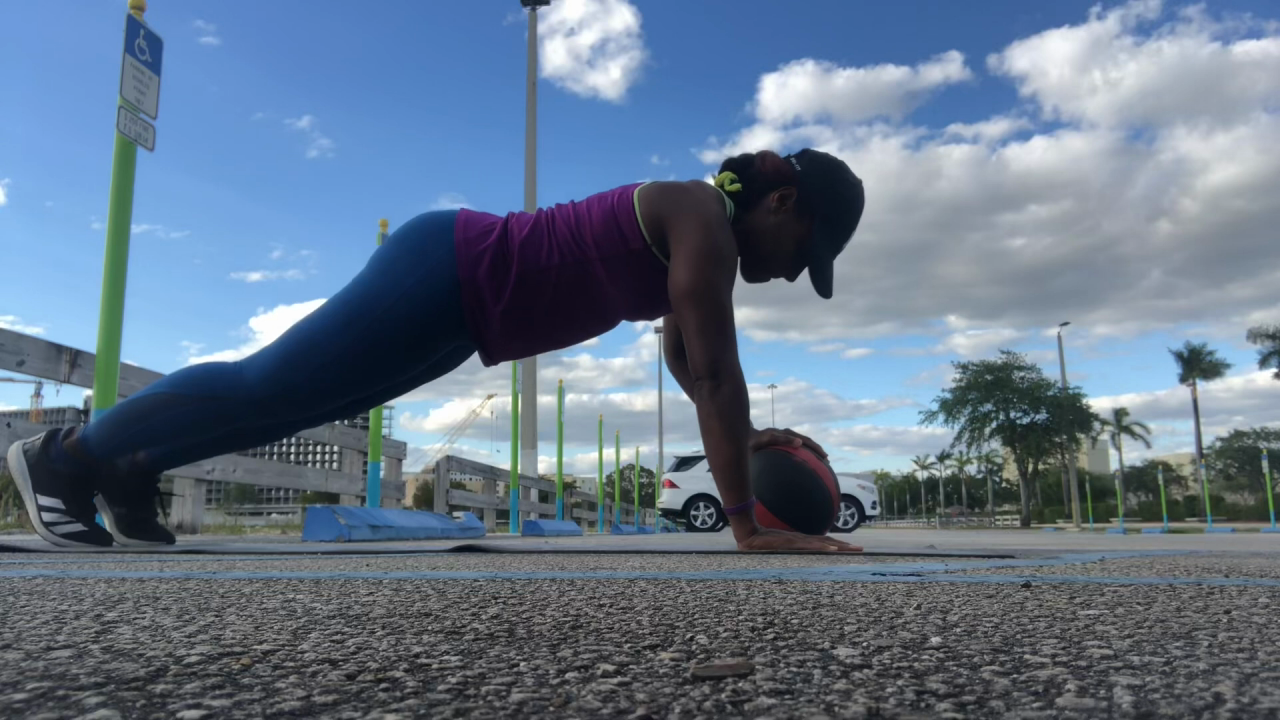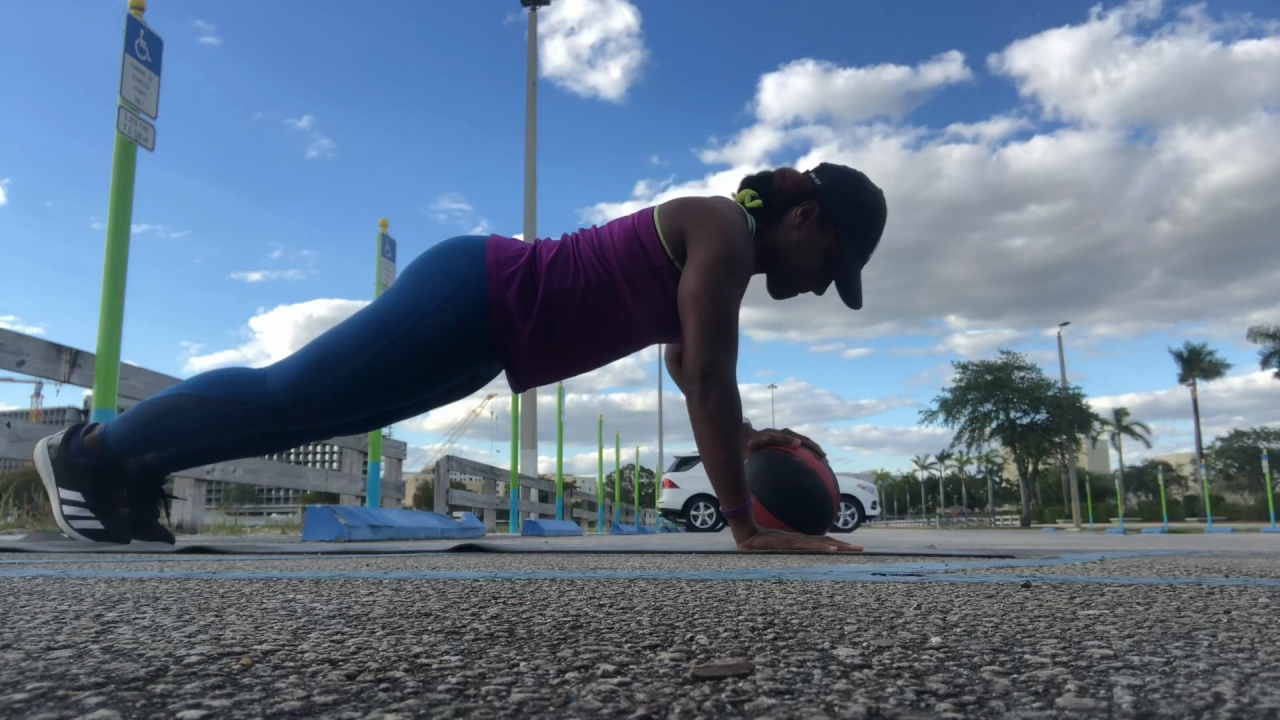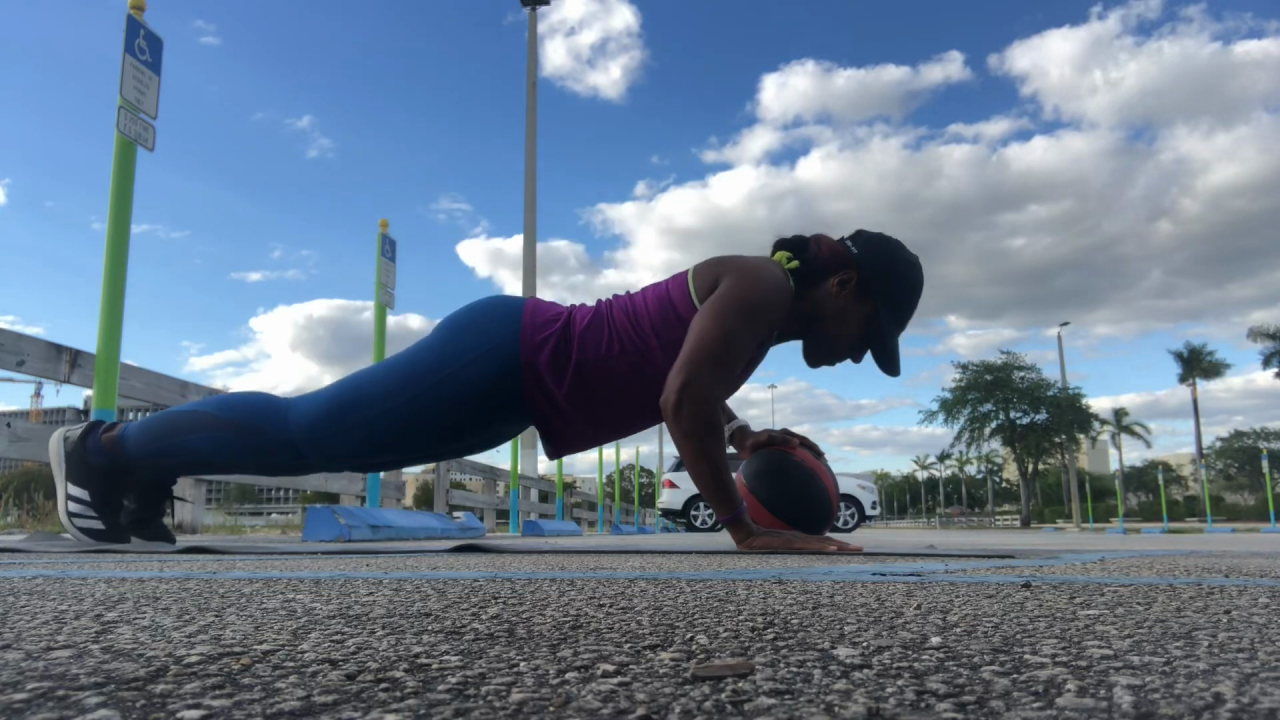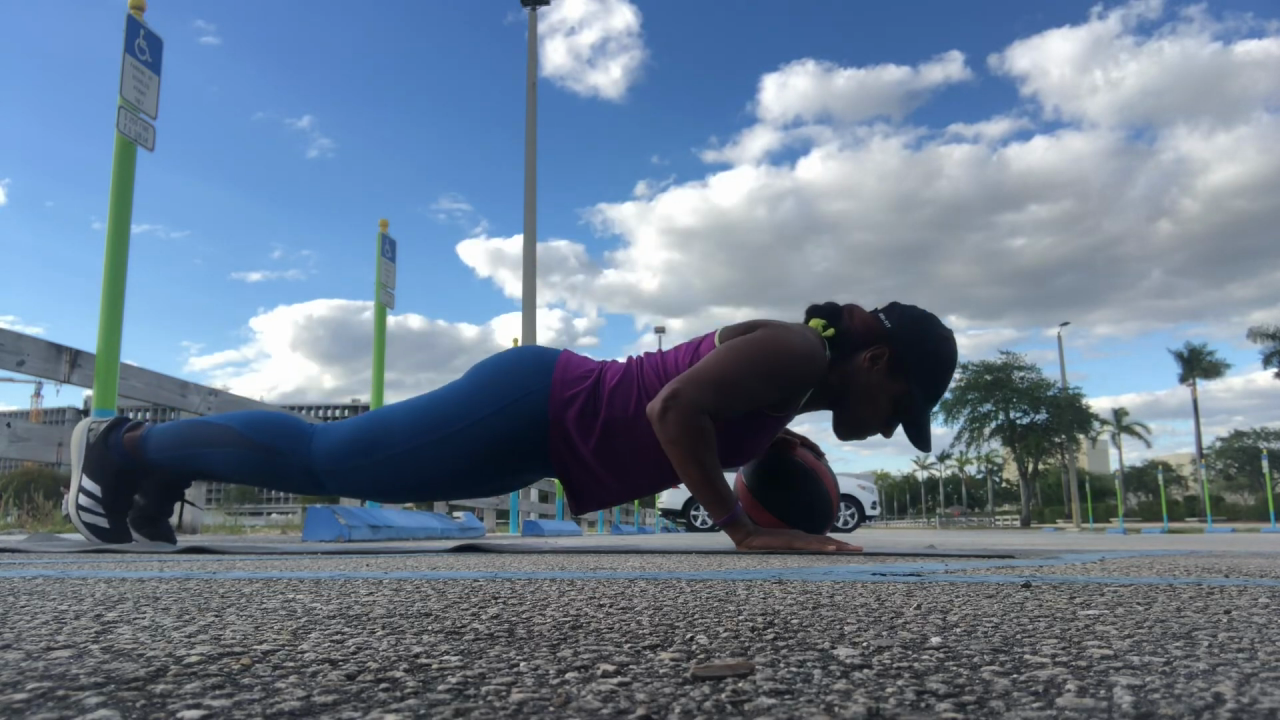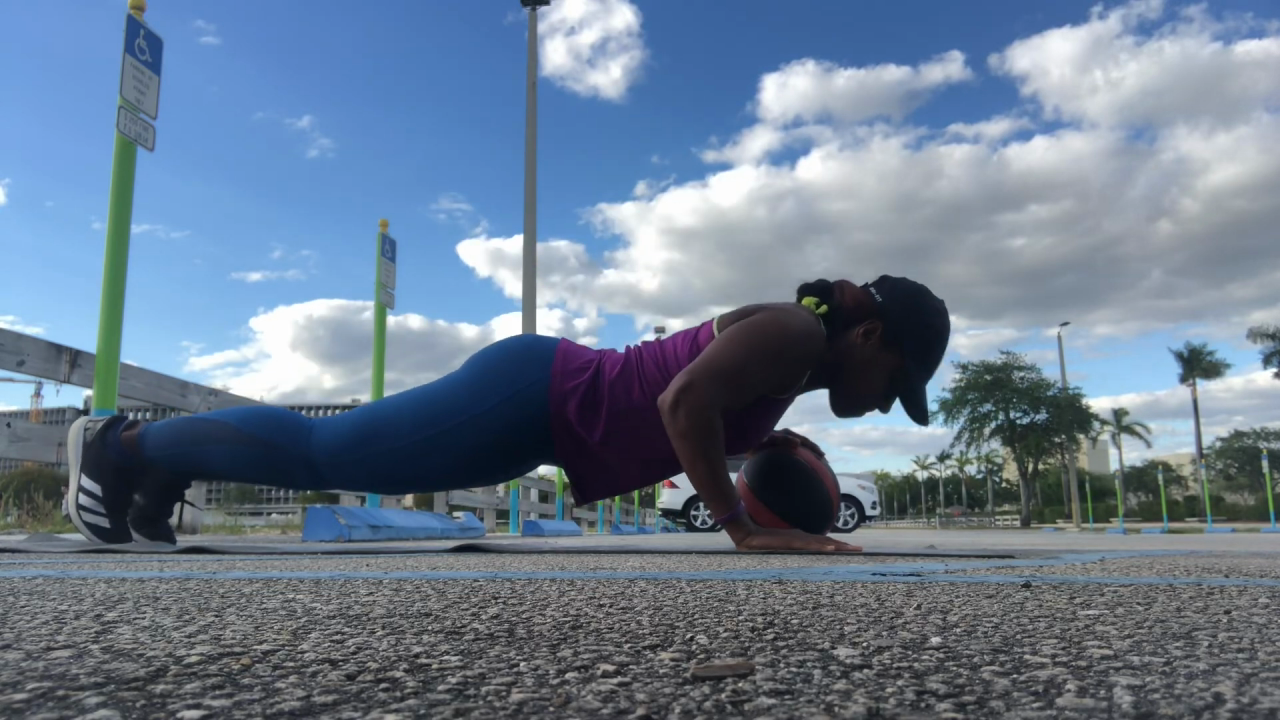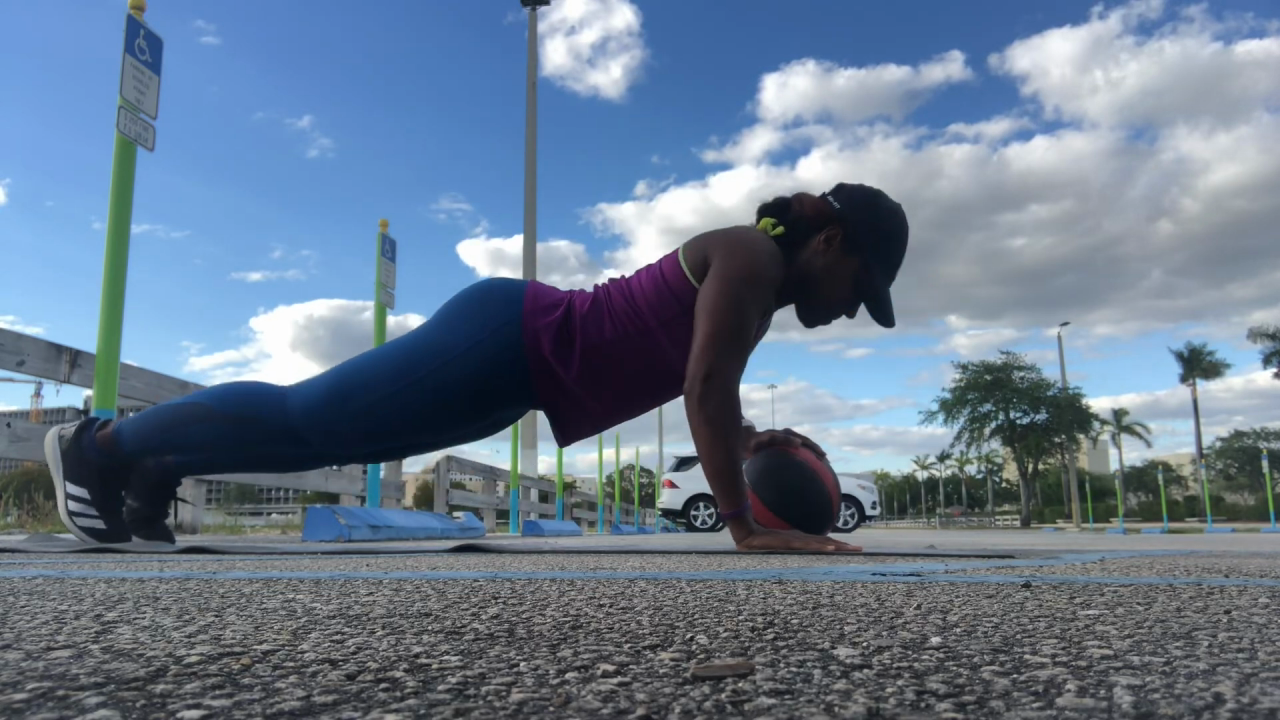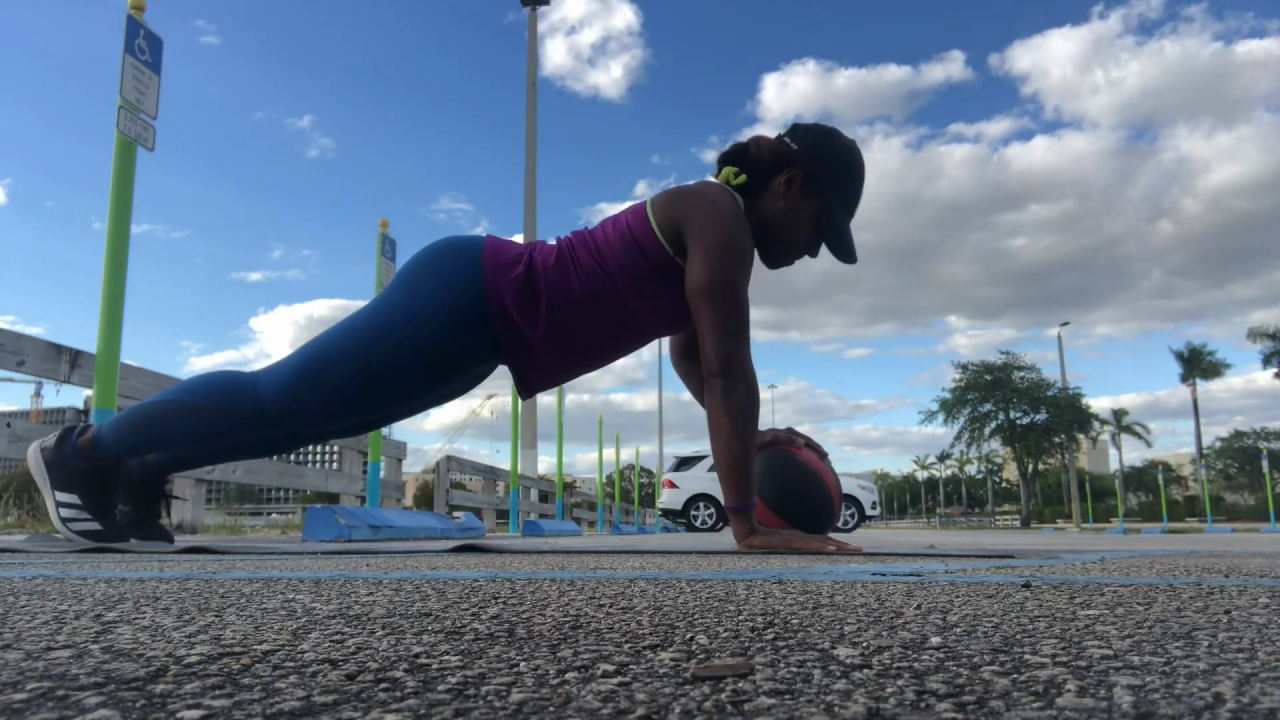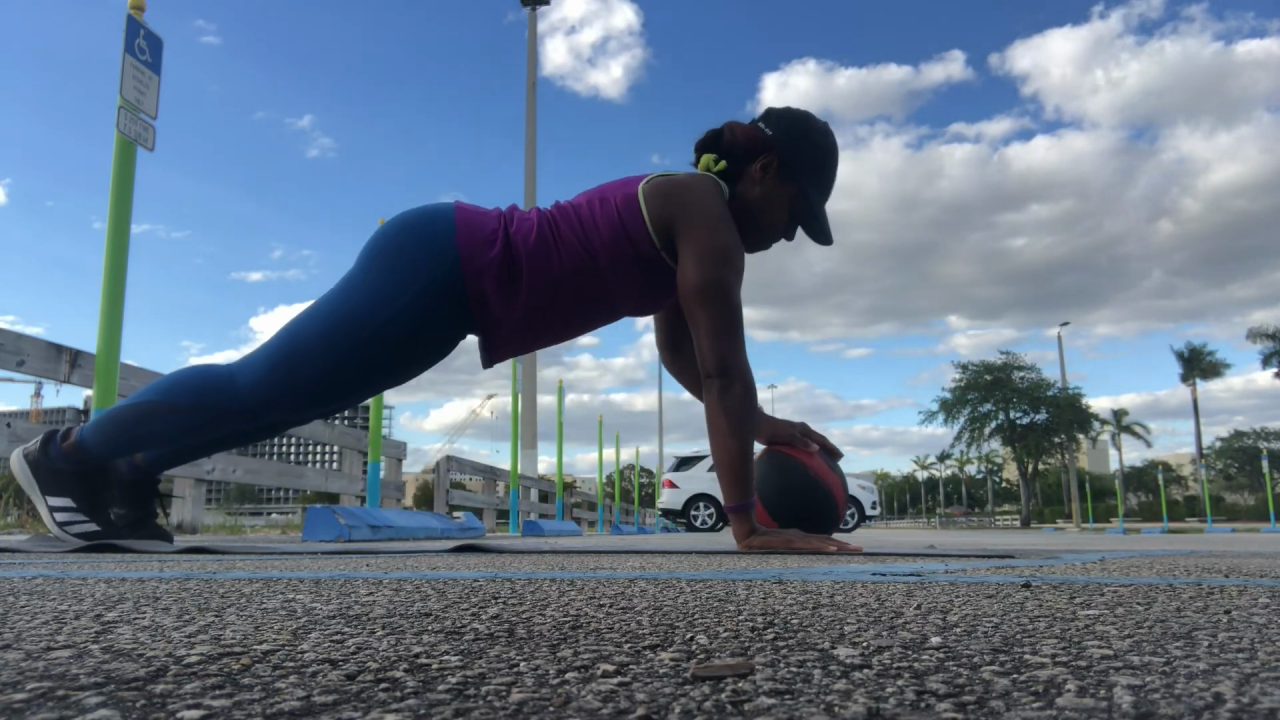
dt=0.3s
person 1, frame 1
left shoulder: (703, 235)
right shoulder: (705, 219)
left elbow: (685, 360)
right elbow: (716, 372)
left wrist: (743, 437)
right wrist: (745, 521)
left hip: (459, 303)
right hip: (444, 278)
left knee: (293, 400)
right knee: (267, 389)
left ankle: (135, 474)
person 1, frame 2
left shoulder: (727, 249)
right shoulder: (728, 233)
left elbow: (685, 363)
right elbow: (706, 379)
left wrist: (741, 436)
right wrist: (745, 524)
left hip: (488, 321)
right hip: (473, 299)
left knee: (310, 411)
right knee: (281, 397)
left ankle: (138, 473)
right ankle: (88, 448)
person 1, frame 3
left shoulder: (759, 305)
right shoulder: (765, 286)
left elbow: (688, 384)
right elbow: (681, 401)
left wrist: (745, 436)
right wrist: (743, 529)
left hip: (519, 373)
right hip: (505, 364)
left knee: (317, 436)
right knee: (301, 432)
left ankle: (151, 472)
right ankle: (105, 447)
person 1, frame 4
left shoulder: (791, 372)
right shoulder: (800, 357)
right elbow: (672, 407)
left wrist: (756, 441)
right wrist: (742, 529)
left hip: (548, 411)
right hip: (530, 412)
left knee: (330, 455)
right knee: (318, 456)
left ankle: (160, 471)
right ankle: (124, 445)
person 1, frame 5
left shoulder: (786, 352)
right shoulder: (796, 334)
right elbow: (680, 403)
left wrist: (759, 441)
right wrist: (742, 525)
left hip: (549, 401)
right hip: (532, 402)
left knee: (331, 449)
right knee: (316, 449)
left ankle: (159, 469)
right ankle: (123, 444)
person 1, frame 6
left shoulder: (757, 285)
right shoulder: (753, 258)
left elbow: (706, 385)
right elbow: (702, 387)
left wrist: (748, 442)
right wrist: (741, 523)
left hip: (517, 363)
right hip: (501, 343)
left knee: (316, 431)
right knee: (300, 418)
left ankle: (151, 474)
right ankle: (98, 444)
person 1, frame 7
left shoulder: (715, 237)
right shoulder: (722, 215)
left elbow: (693, 360)
right elbow: (728, 372)
left wrist: (746, 439)
right wrist: (746, 522)
left hip: (481, 320)
right hip: (466, 300)
left knee: (293, 411)
right knee: (276, 400)
left ankle: (138, 473)
right ankle: (83, 452)
person 1, frame 8
left shoulder: (684, 217)
right shoulder: (708, 212)
left elbow: (681, 352)
right elbow: (726, 369)
left wrist: (760, 425)
right wrist: (747, 523)
left hip: (450, 274)
right hip: (436, 272)
left knee: (282, 396)
right knee: (259, 388)
left ankle: (128, 476)
right ankle: (66, 453)
